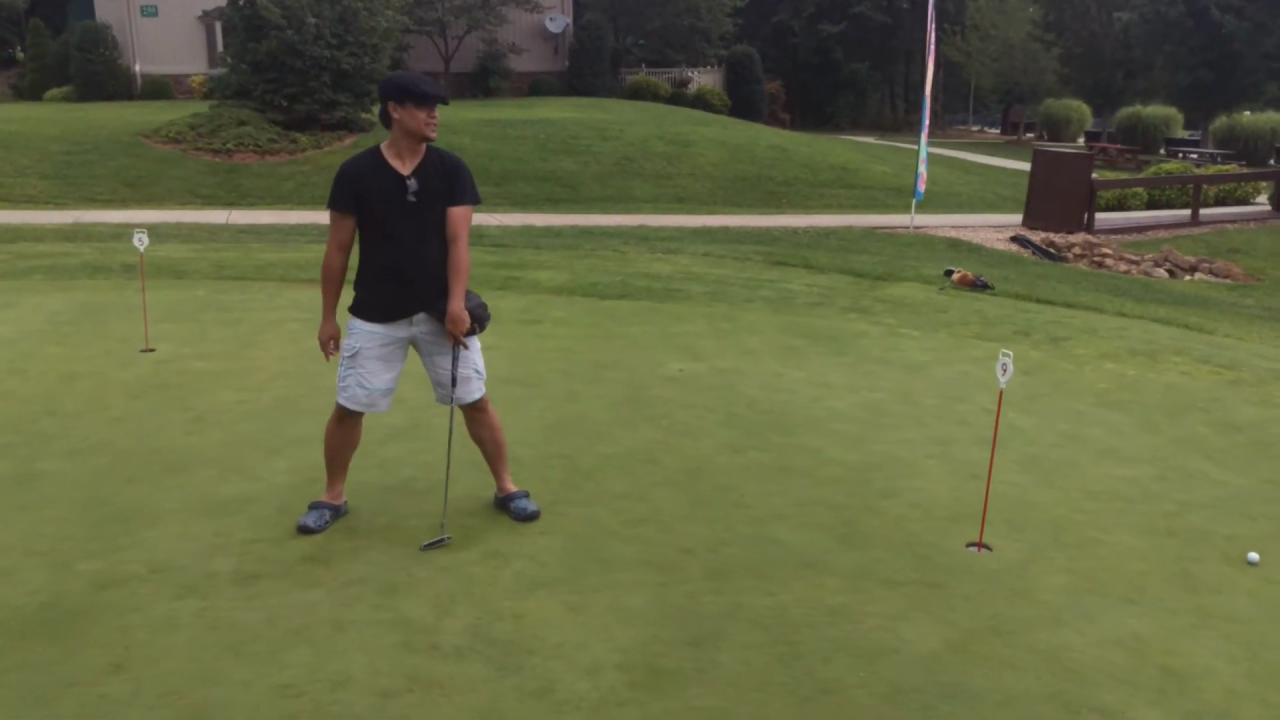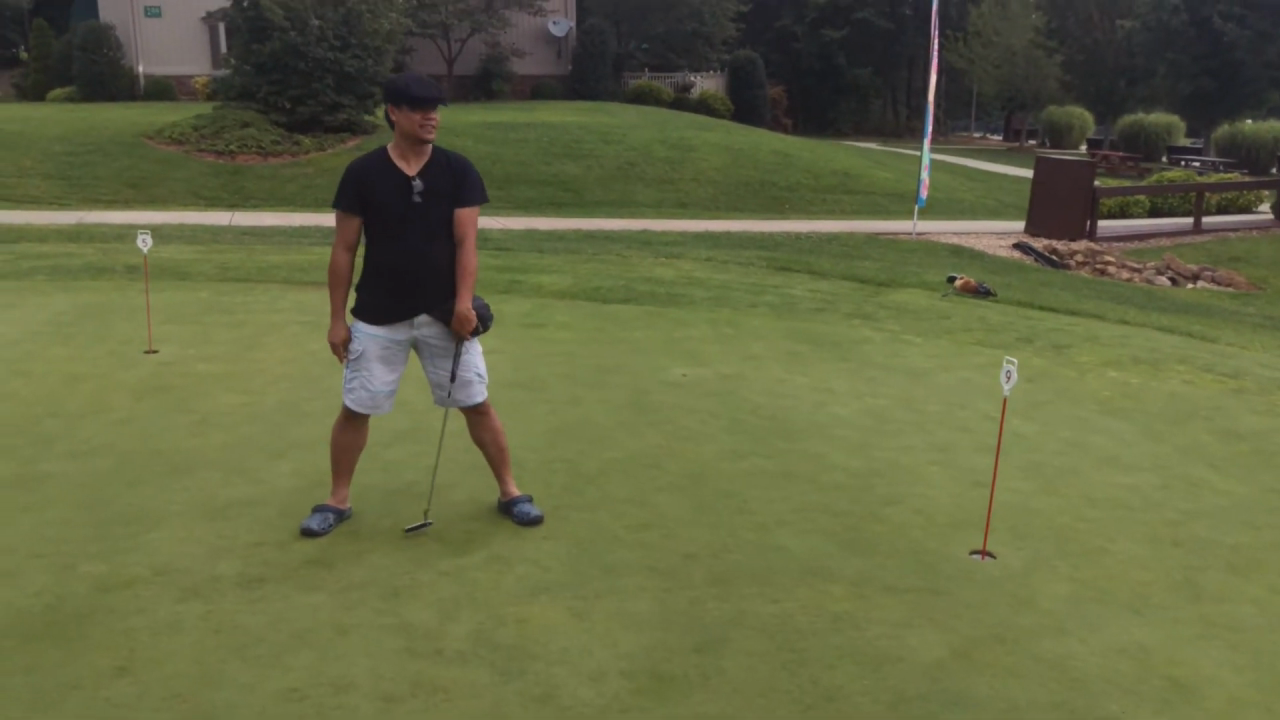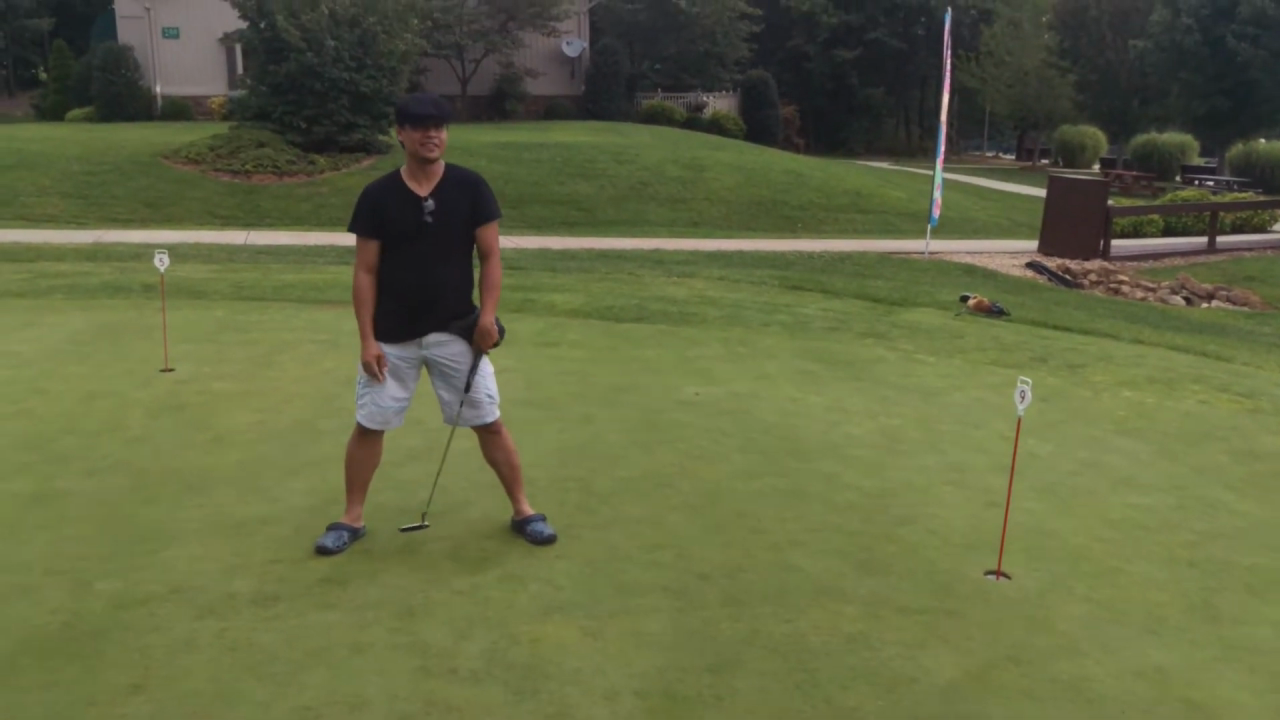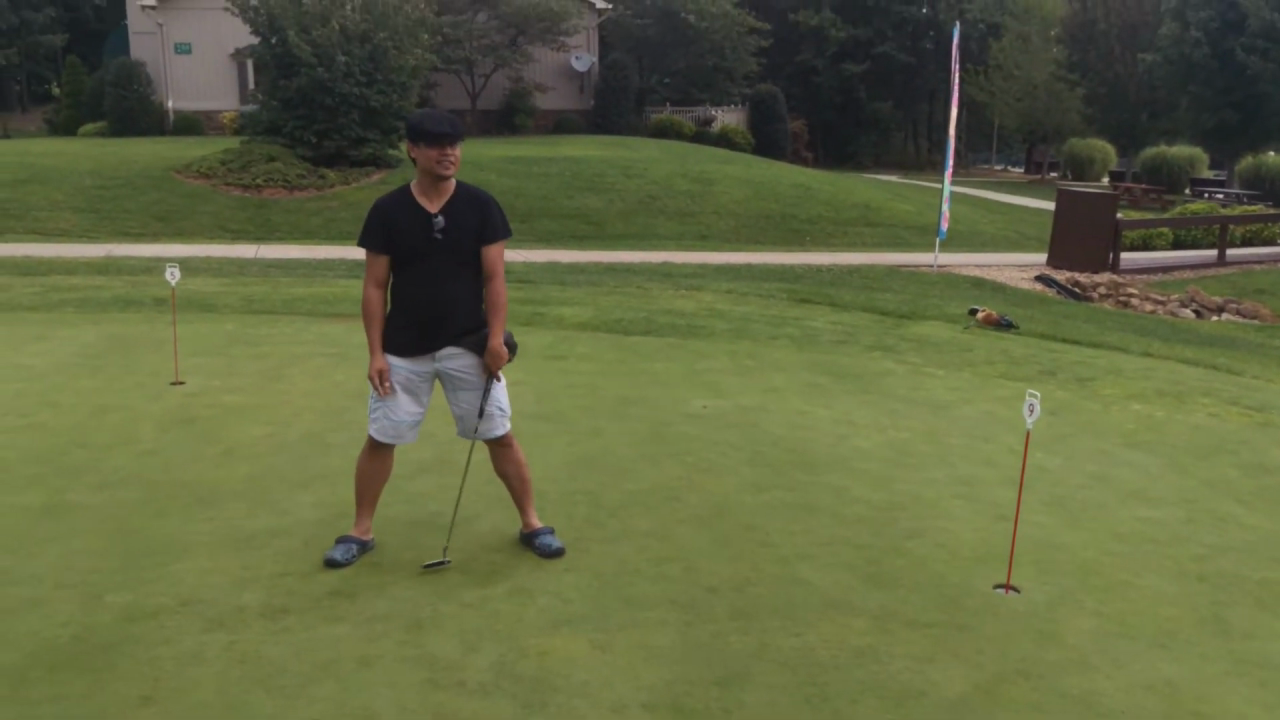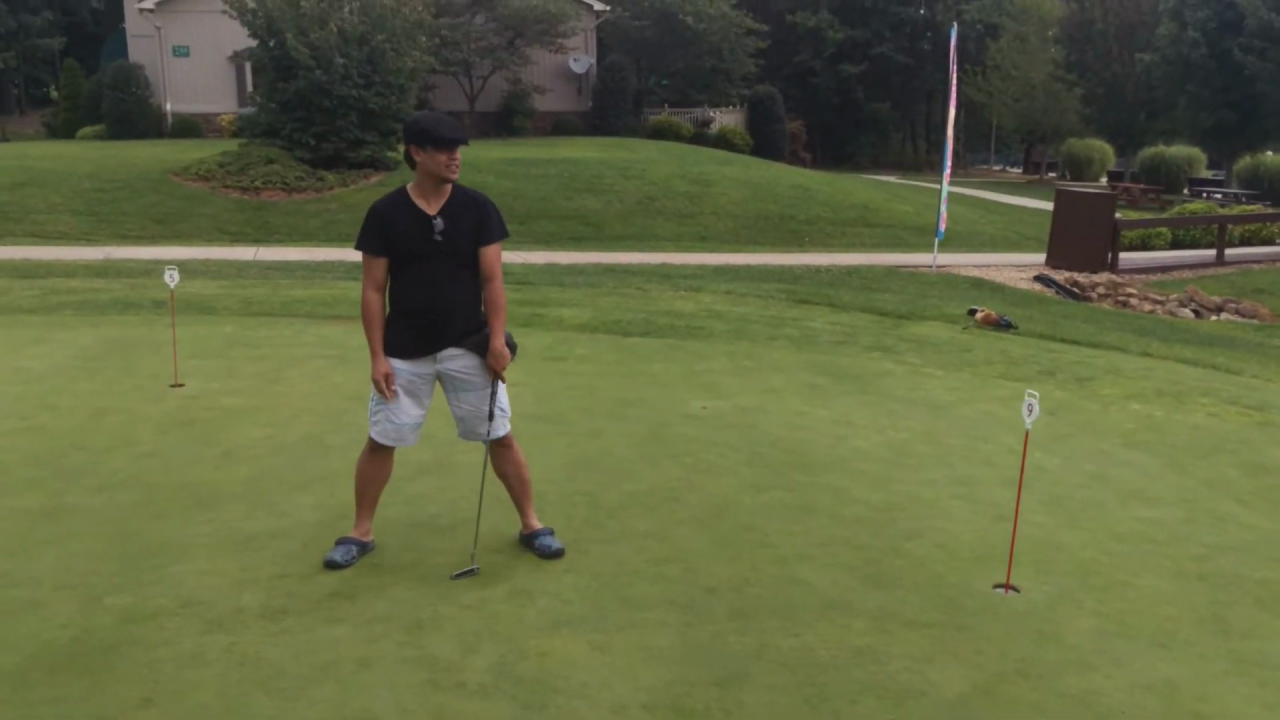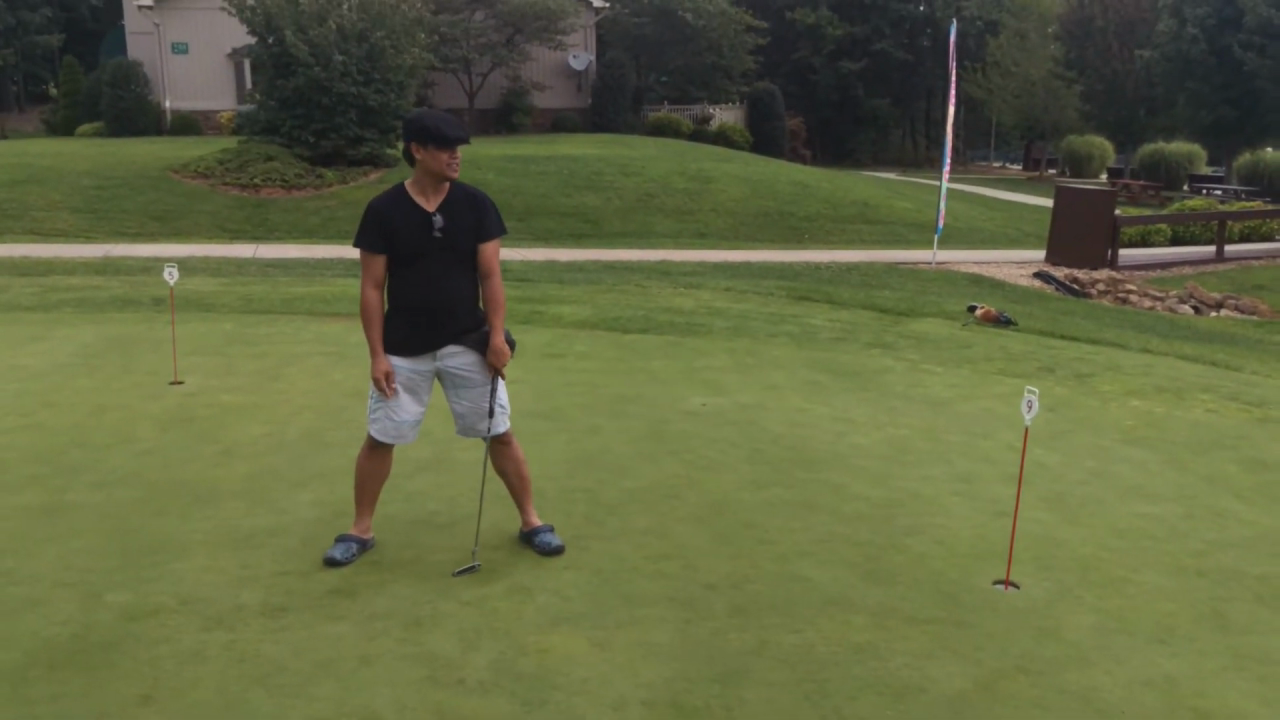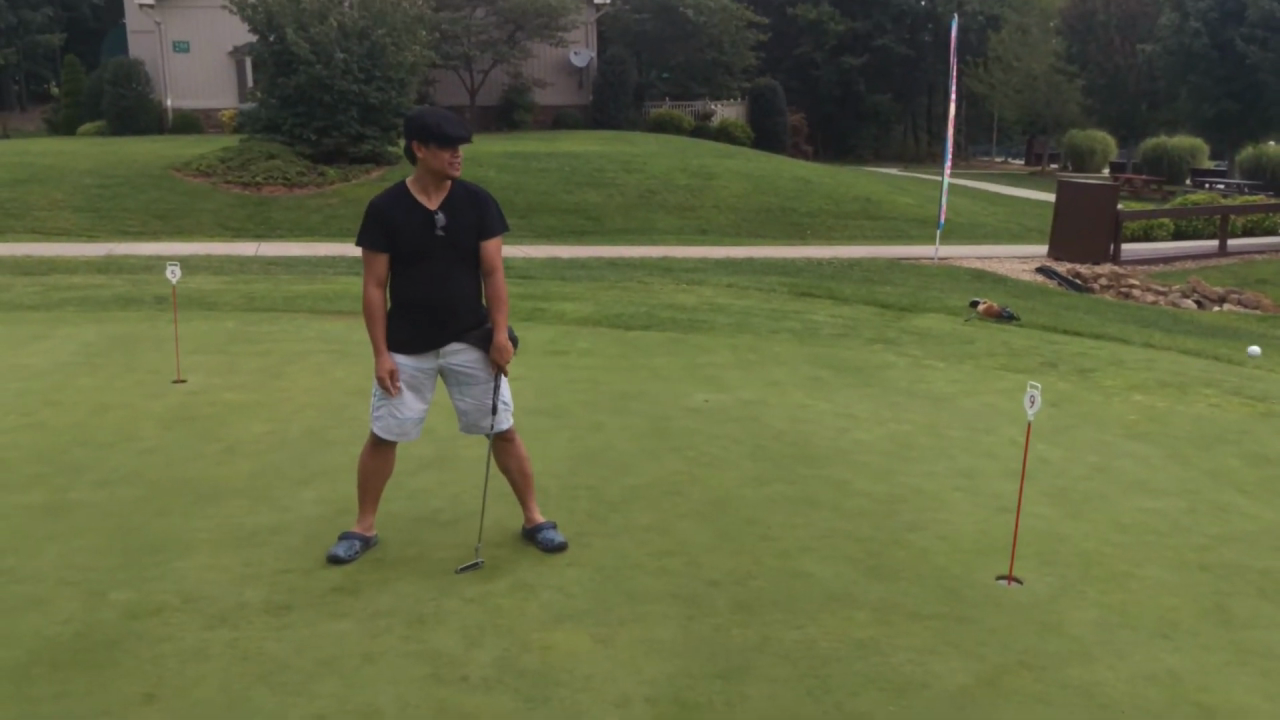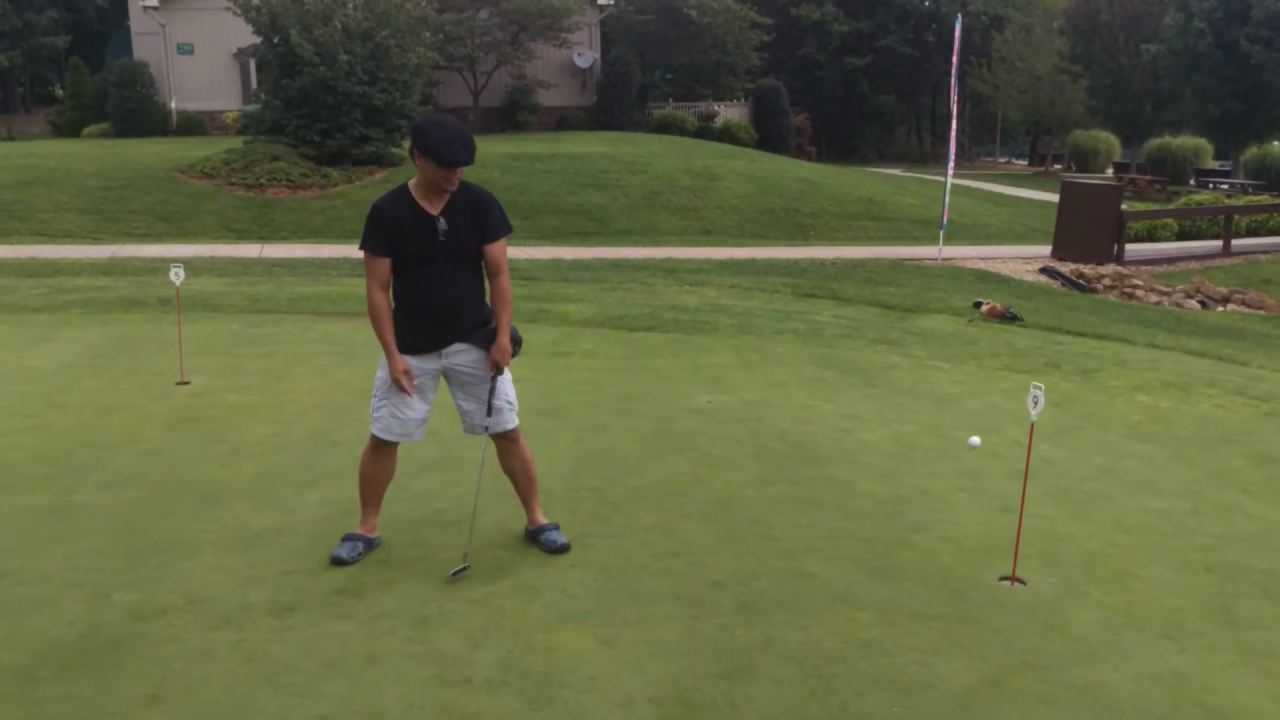
dt=0.3s
person 1, frame 1
left shoulder: (451, 169)
right shoulder: (356, 172)
left elbow: (458, 241)
right elbow: (337, 250)
left wrist: (457, 304)
right wrist: (328, 317)
left hip: (439, 311)
right hip: (375, 316)
left knee: (475, 401)
right knee: (348, 407)
left ankle: (506, 487)
right ankle: (333, 497)
person 1, frame 2
left shoulder: (457, 170)
right shoulder: (362, 173)
left elbow: (465, 243)
right elbow: (344, 250)
left wrist: (463, 302)
right wrist: (337, 317)
left hip: (442, 313)
right hip: (376, 319)
left knee: (476, 404)
right knee: (355, 408)
left ankle: (509, 492)
right ankle: (338, 500)
person 1, frame 3
left shoulder: (471, 188)
right shoulder: (377, 196)
left elbow: (490, 257)
right elbow: (365, 272)
left wrist: (488, 316)
right wrist: (368, 338)
left hip: (456, 331)
right hip: (393, 336)
left knee: (488, 423)
right knee: (368, 425)
left ankle: (522, 510)
right ankle: (352, 518)
person 1, frame 4
left shoulder: (481, 206)
right shoulder: (387, 211)
left elbow: (494, 278)
right elbow: (375, 287)
left wrist: (496, 339)
right wrist: (375, 352)
left hip: (468, 345)
right hip: (404, 350)
left knee: (499, 435)
right knee: (380, 438)
left ankle: (531, 524)
right ankle: (360, 531)
person 1, frame 5
left shoulder: (478, 208)
right shoulder: (385, 213)
left elbow: (492, 279)
right elbow: (374, 290)
left wrist: (497, 340)
right wrist: (378, 356)
left hip: (467, 347)
right hip: (404, 352)
left knee: (500, 436)
right knee: (381, 441)
left ankle: (531, 524)
right ankle: (360, 533)
person 1, frame 6
left shoulder: (476, 204)
right shoulder: (383, 210)
left elbow: (490, 276)
right elbow: (372, 288)
left wrist: (497, 336)
right wrist: (377, 354)
left hip: (467, 344)
right hip: (403, 350)
left knee: (500, 433)
right knee: (380, 439)
left ankle: (531, 522)
right ankle: (360, 530)
person 1, frame 7
left shoulder: (478, 202)
right shoulder: (385, 208)
left elbow: (493, 273)
right elbow: (374, 286)
left wrist: (500, 333)
right wrist: (380, 352)
left hip: (470, 340)
right hip: (407, 348)
left knee: (503, 430)
right knee: (382, 436)
left ankle: (533, 518)
right ankle: (363, 528)
person 1, frame 8
left shoulder: (481, 204)
right shoulder: (387, 212)
left elbow: (499, 275)
right elbow: (378, 289)
left wrist: (502, 335)
right wrist: (393, 355)
left hip: (473, 342)
right hip: (410, 348)
left knee: (507, 431)
right knee: (383, 438)
left ankle: (536, 520)
right ankle: (367, 529)
